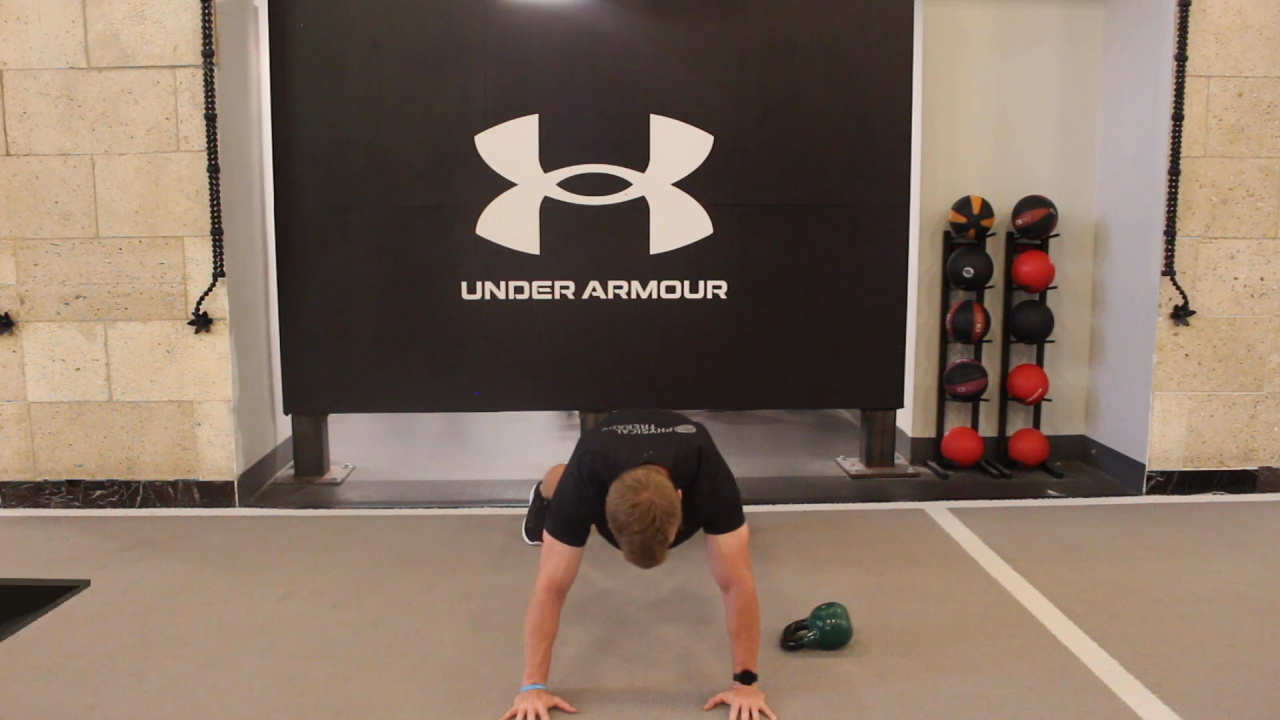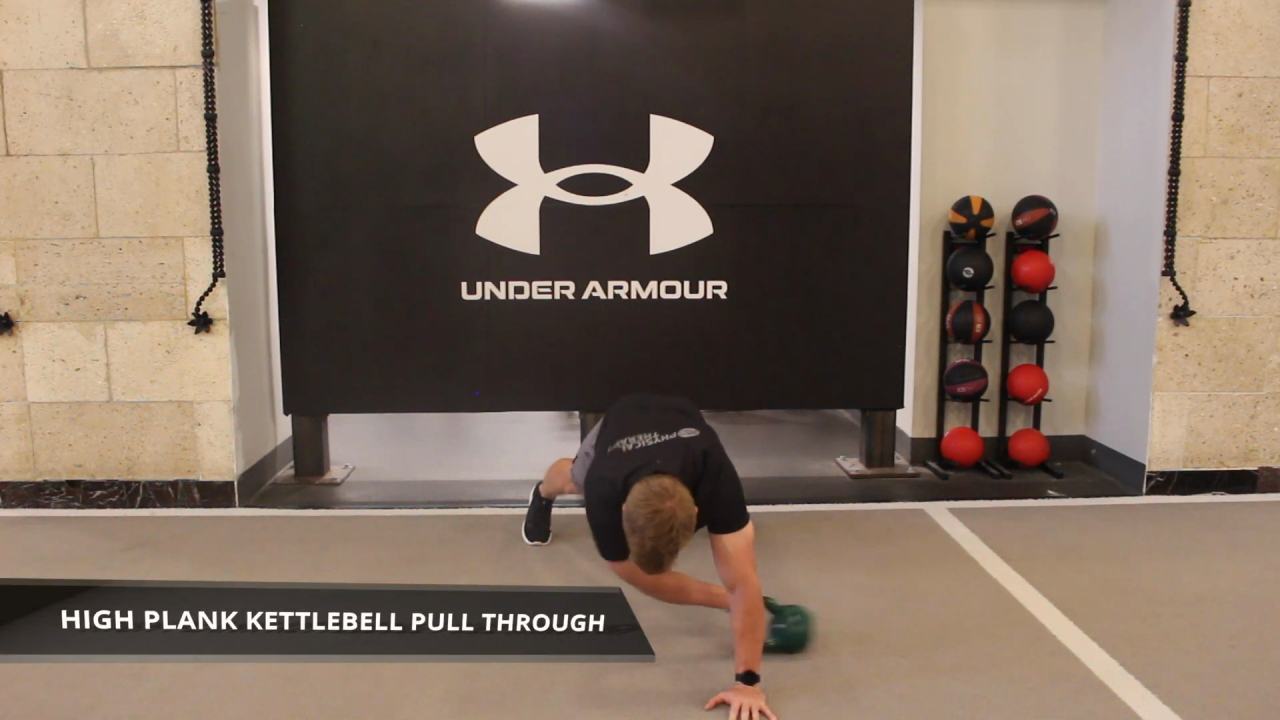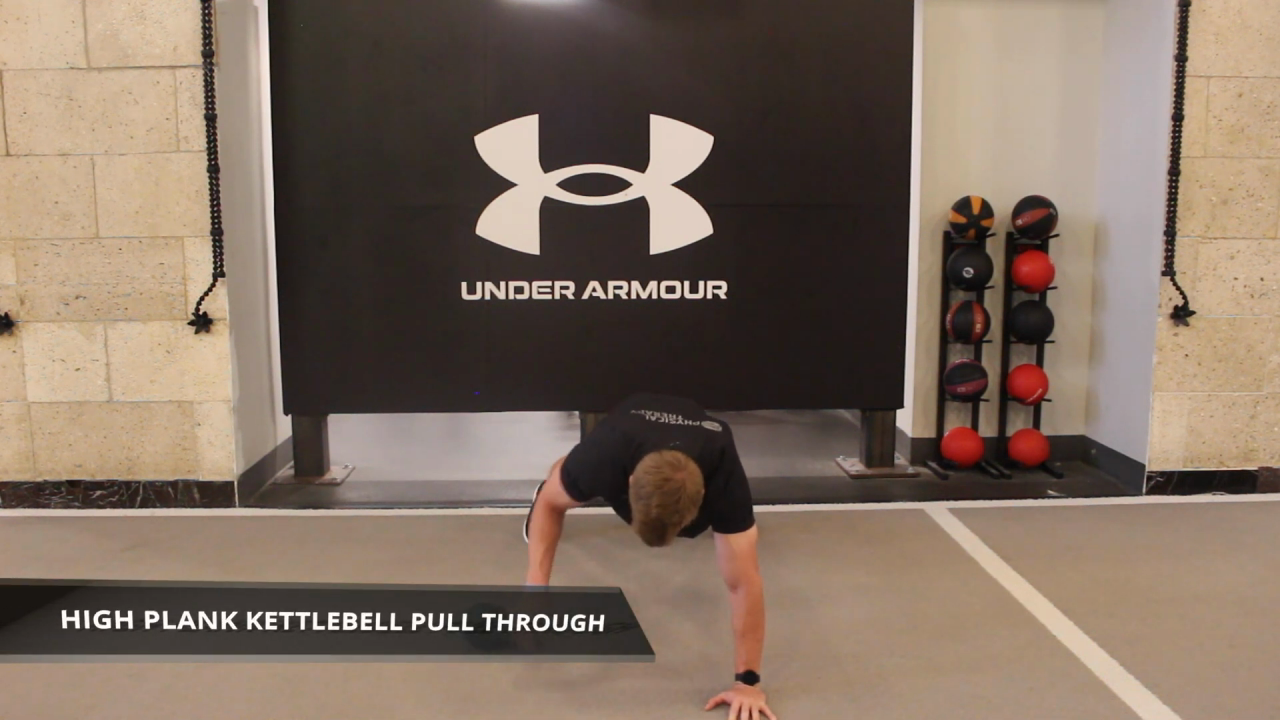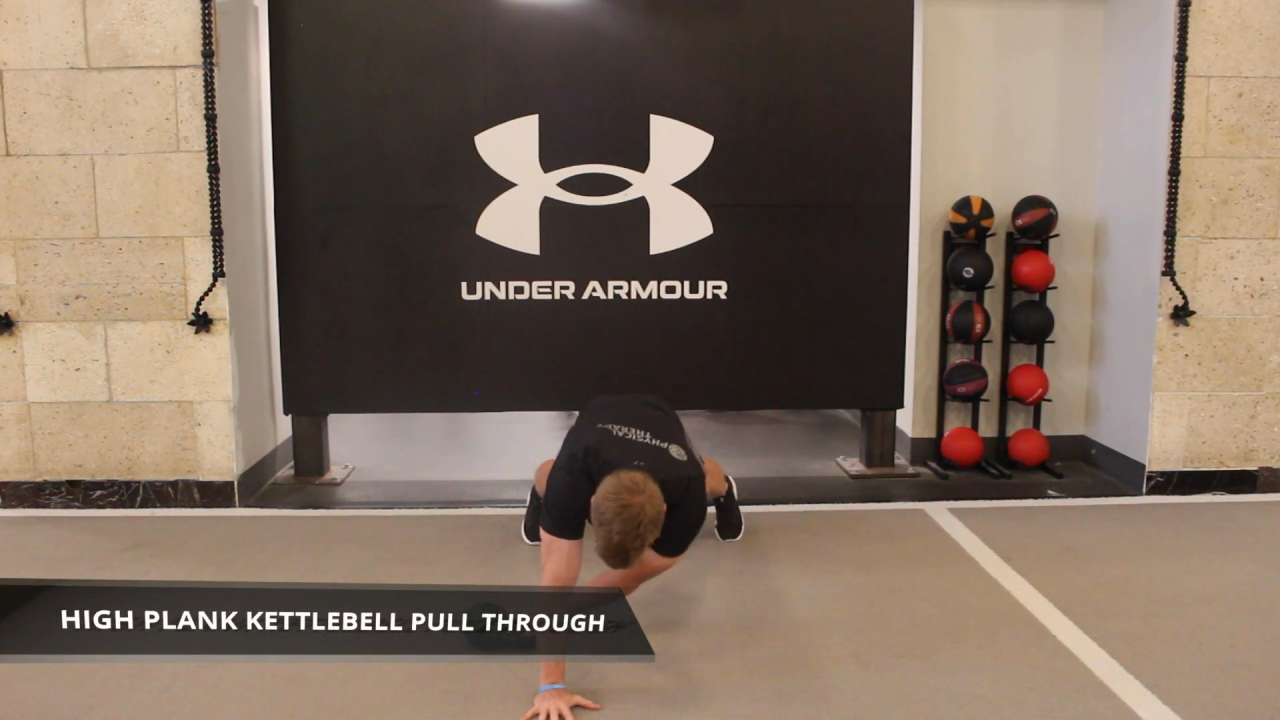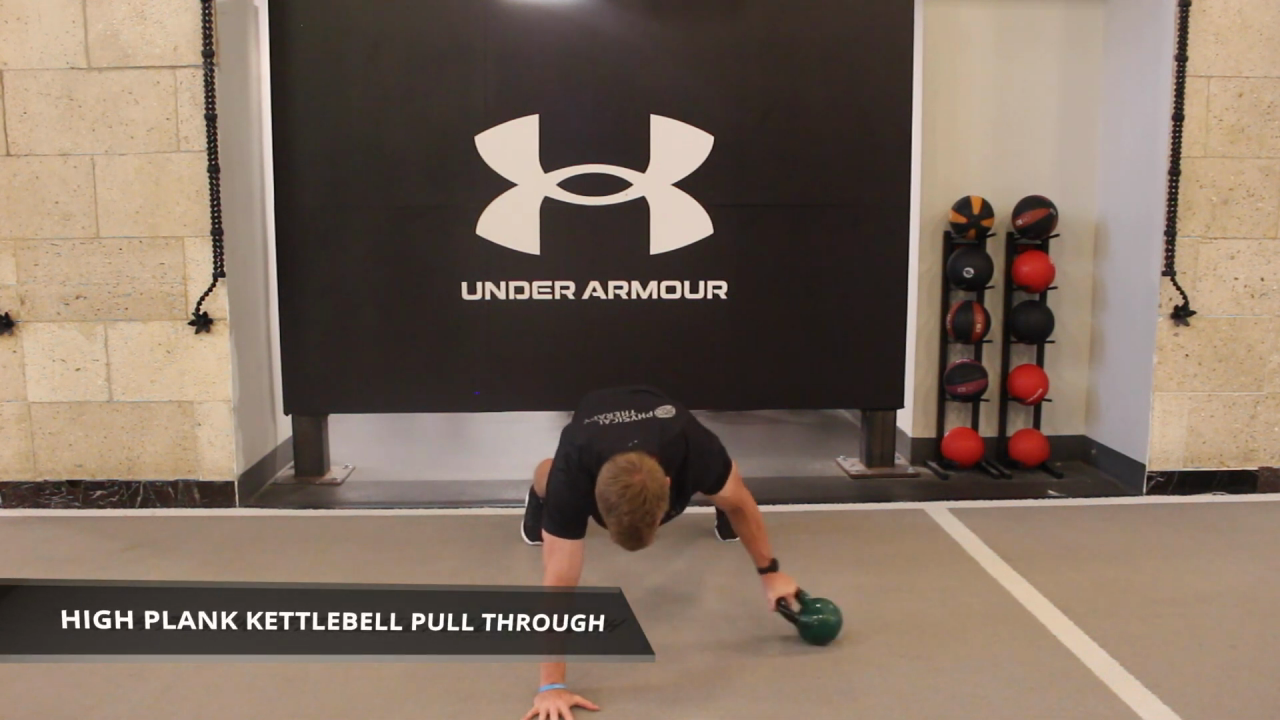
dt=1s
person 1, frame 1
left shoulder: (707, 475)
right shoulder: (586, 477)
left elbow: (735, 583)
right elbow: (552, 585)
left wrist: (745, 681)
right wrist: (533, 685)
left hip: (680, 458)
right hip: (609, 455)
right ankle: (544, 492)
person 1, frame 2
left shoulder: (715, 479)
right shoulder: (604, 495)
left elbow: (741, 582)
right elbow: (647, 581)
left wrist: (747, 681)
right wrist: (728, 601)
left hip: (681, 421)
right hip: (618, 422)
right knee: (572, 481)
right ankle: (543, 494)
person 1, frame 3
left shoulder: (723, 474)
right shoulder: (604, 454)
left elbow: (743, 581)
right elbow: (551, 503)
left wrist: (747, 680)
right wrist: (536, 586)
left hip: (698, 445)
right hip: (630, 435)
right knee: (567, 480)
right ankle: (560, 476)
person 1, frame 4
left shoulder: (687, 494)
right shoulder: (571, 478)
left elbow: (631, 576)
right elbow: (557, 579)
right wrist: (551, 686)
left ankle: (724, 489)
person 1, frame 5
left shoulder: (693, 448)
right shoulder: (572, 475)
left elbow: (738, 503)
right elbow: (560, 580)
left wrist: (770, 571)
right wrist: (551, 685)
left hip: (661, 431)
right ankle: (541, 492)
